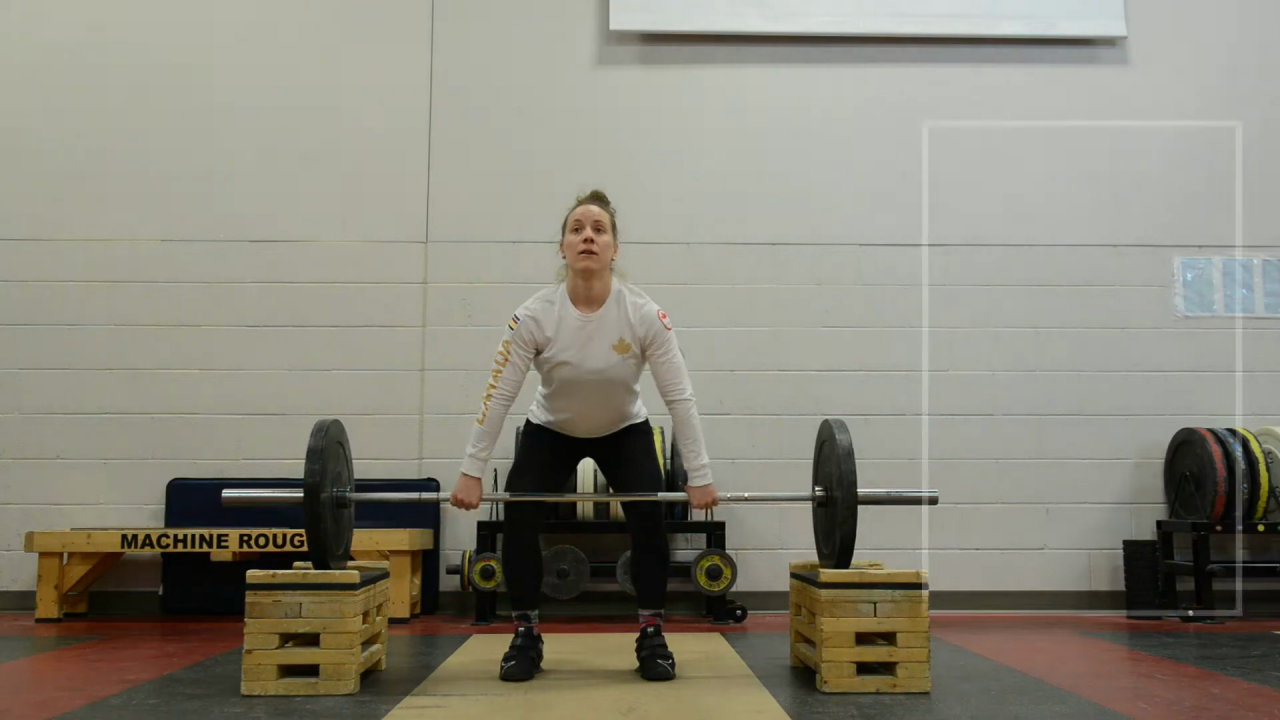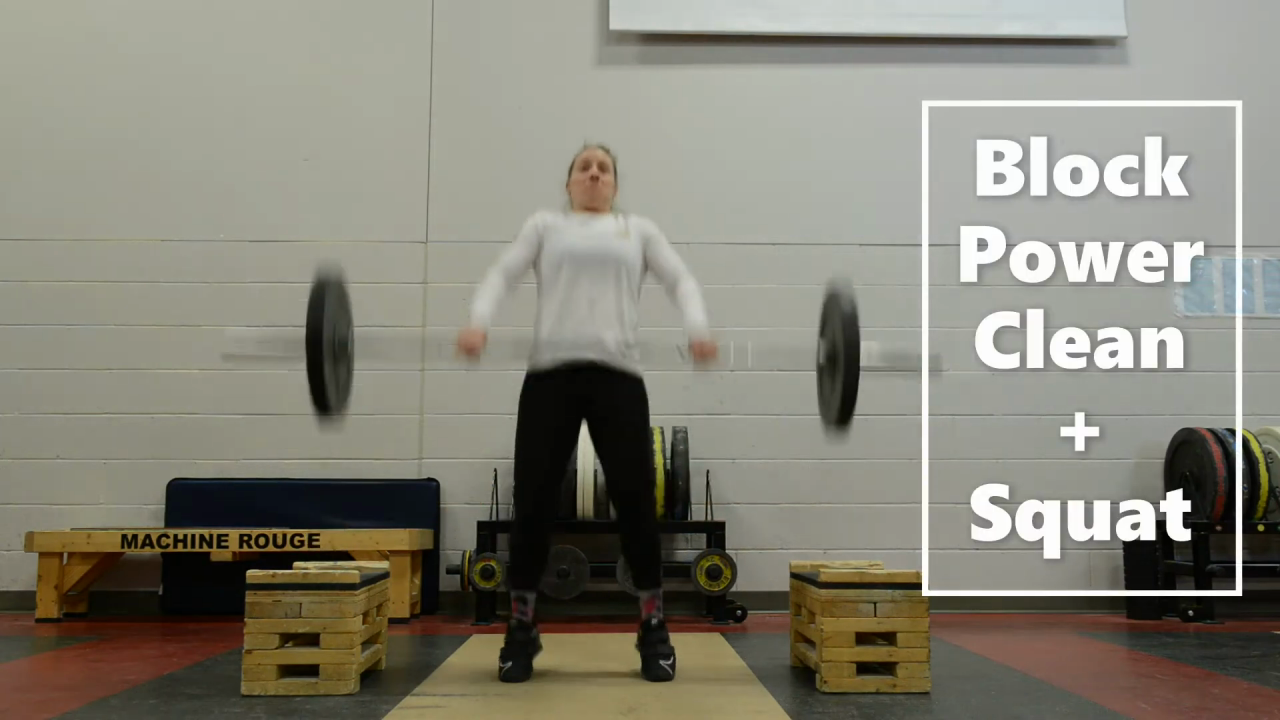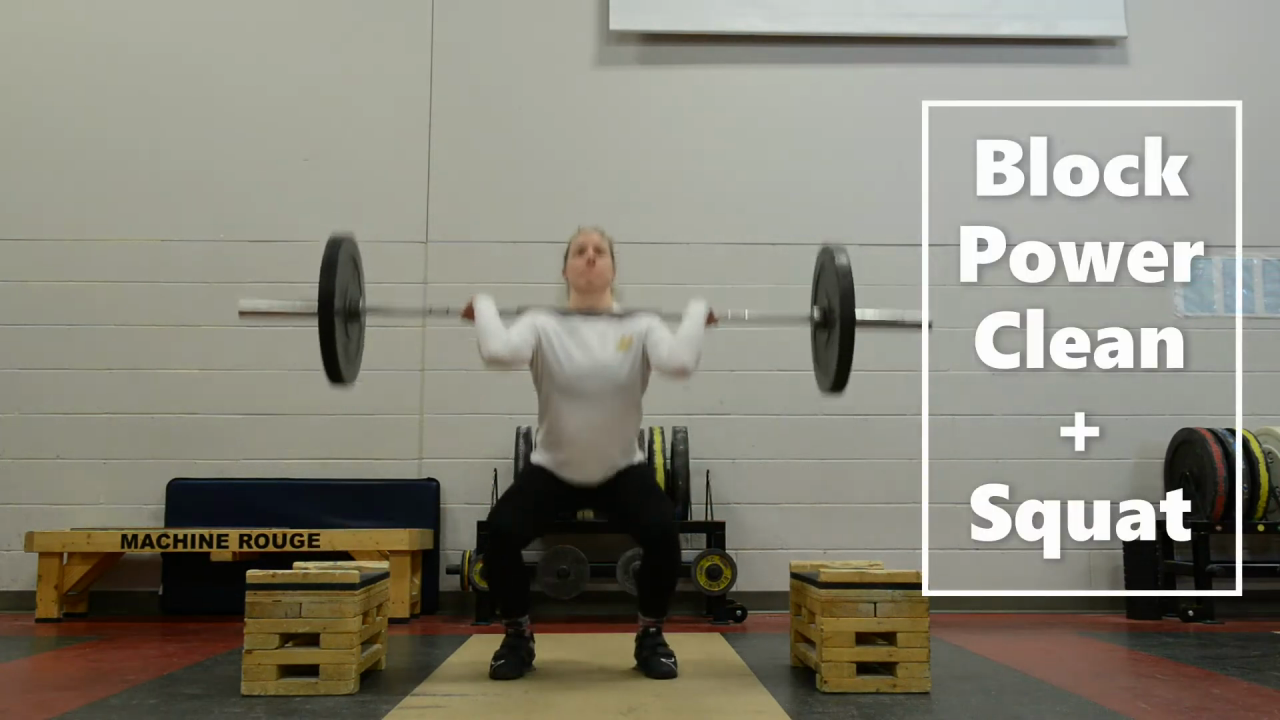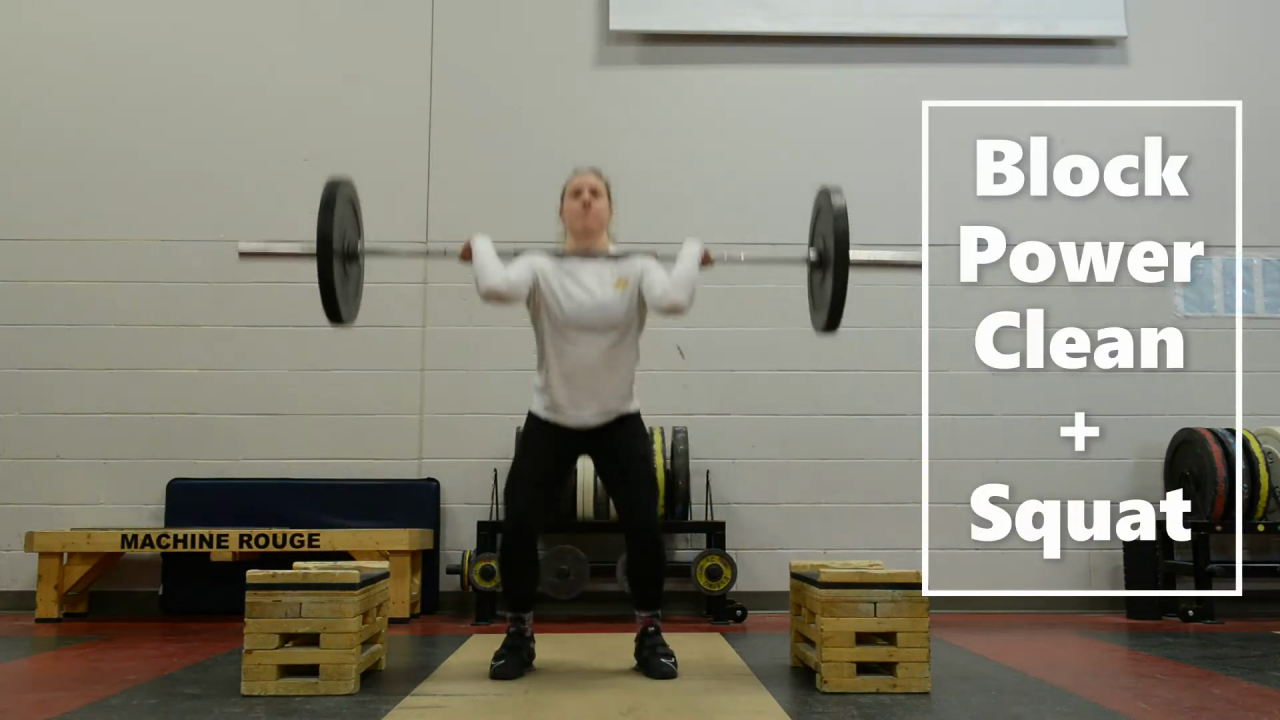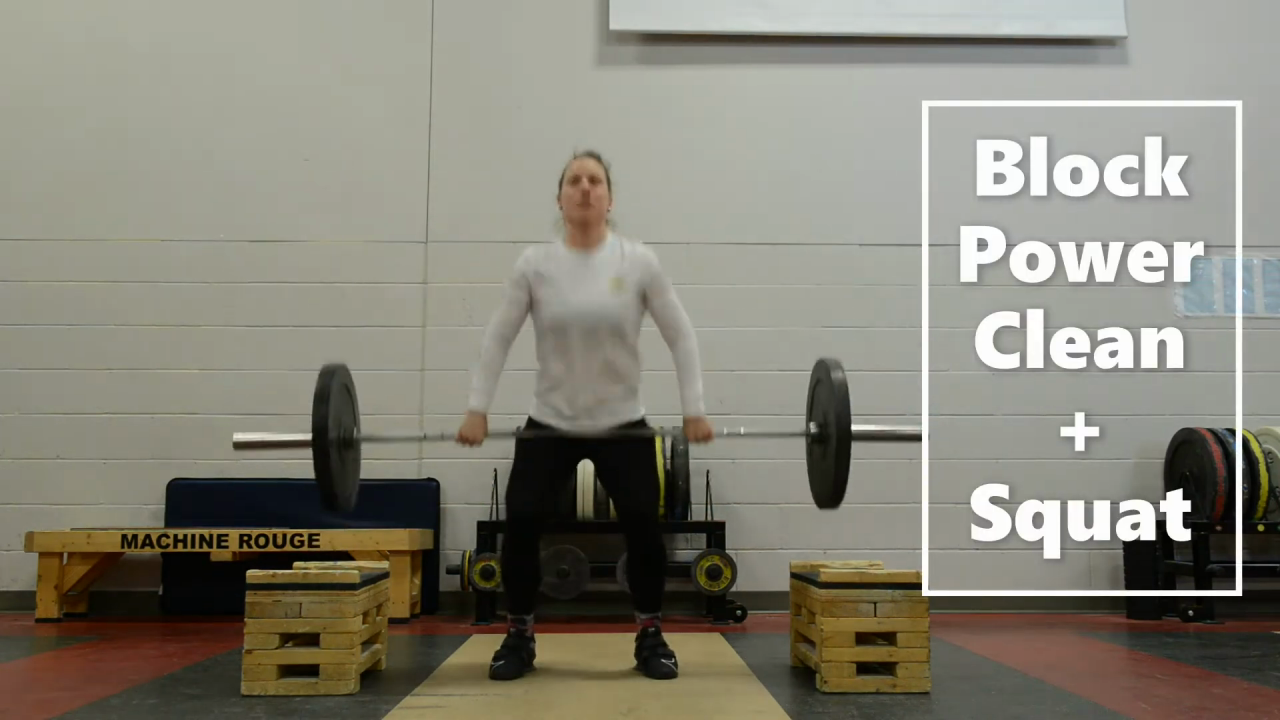
dt=1s
person 1, frame 1
left shoulder: (645, 315)
right shoulder: (534, 316)
left elbow: (679, 397)
right elbow: (498, 395)
left wrist: (700, 476)
right wrist: (471, 472)
left hip: (624, 432)
right hip: (550, 431)
left knee: (649, 518)
right knee: (520, 517)
left ankle: (652, 637)
right ankle: (526, 637)
person 1, frame 2
left shoulder: (638, 229)
right shoulder: (545, 224)
left elbow: (681, 281)
right elbow: (502, 274)
left wrist: (698, 330)
right wrist: (477, 323)
left hip: (617, 378)
right hip: (551, 376)
left knee: (634, 500)
right knee: (534, 501)
left ankle: (652, 628)
right ankle: (522, 628)
person 1, frame 3
left shoulder: (641, 327)
right shoulder: (541, 325)
left elbow: (679, 362)
right elbow: (499, 353)
left wrist: (695, 313)
right wrist: (483, 306)
left hip: (621, 471)
right hip: (552, 471)
left knee: (663, 531)
right knee: (502, 531)
left ankle: (650, 635)
right ankle: (517, 637)
person 1, frame 4
left shoulder: (636, 267)
right shoulder: (540, 266)
left elbow: (674, 300)
right elbow: (495, 288)
left wrist: (691, 253)
right wrist: (481, 246)
left hip: (619, 422)
right hip: (550, 422)
left knee: (643, 526)
right knee: (519, 525)
left ankle: (649, 635)
right ankle: (518, 636)
person 1, frame 5
left shoulder: (639, 262)
right shoulder: (535, 264)
left elbow: (682, 339)
right elbow: (497, 340)
left wrist: (693, 409)
right wrist: (477, 408)
left hip: (622, 425)
right hip: (550, 425)
left knee: (643, 526)
right knee: (522, 524)
left ankle: (650, 637)
right ankle: (518, 638)
